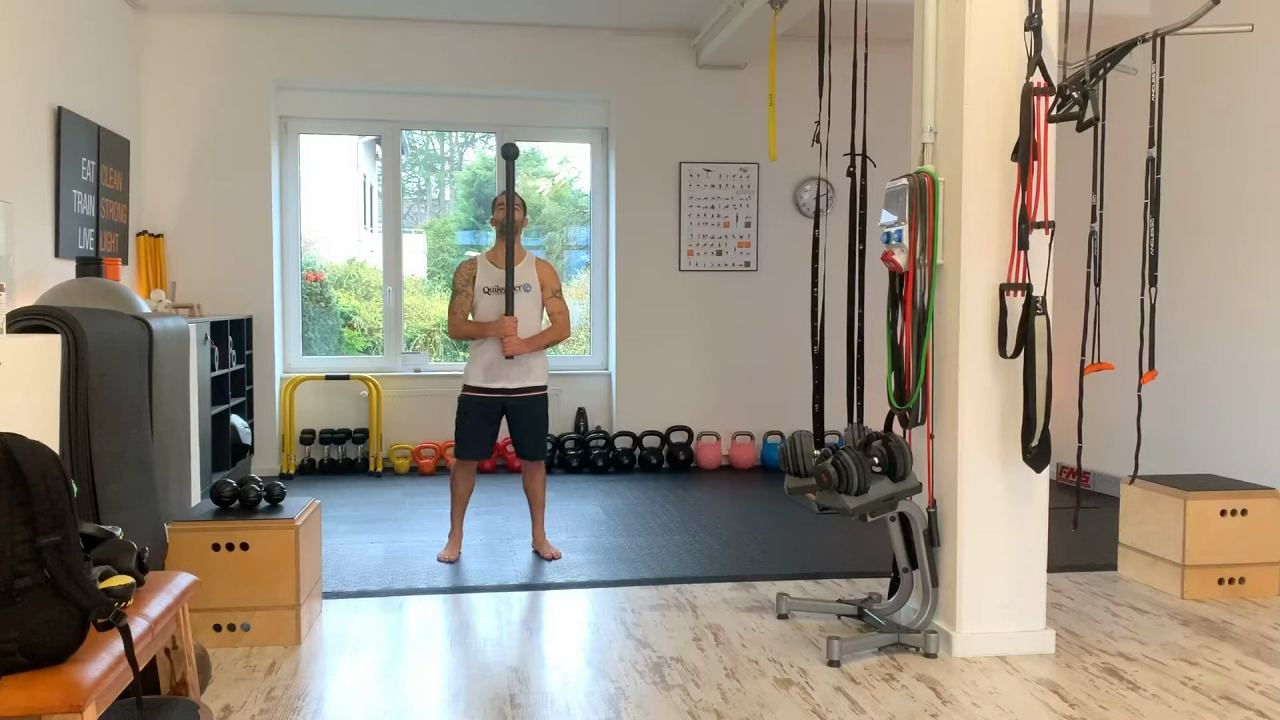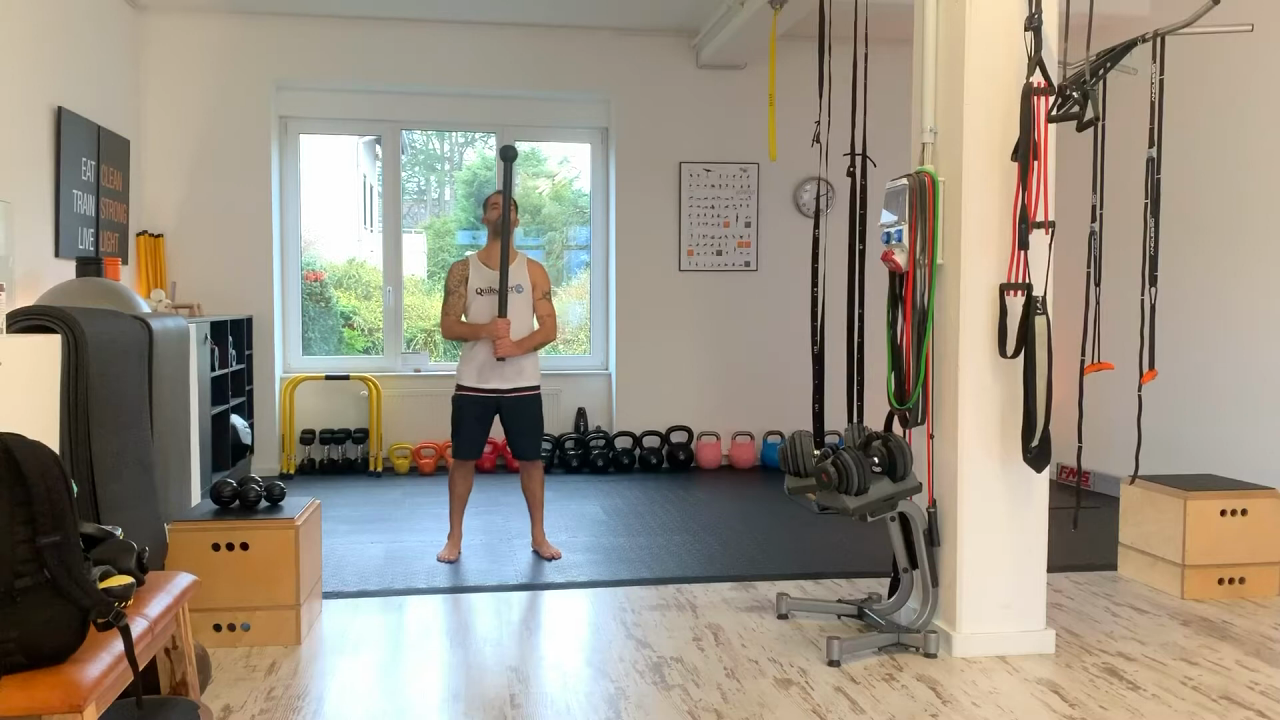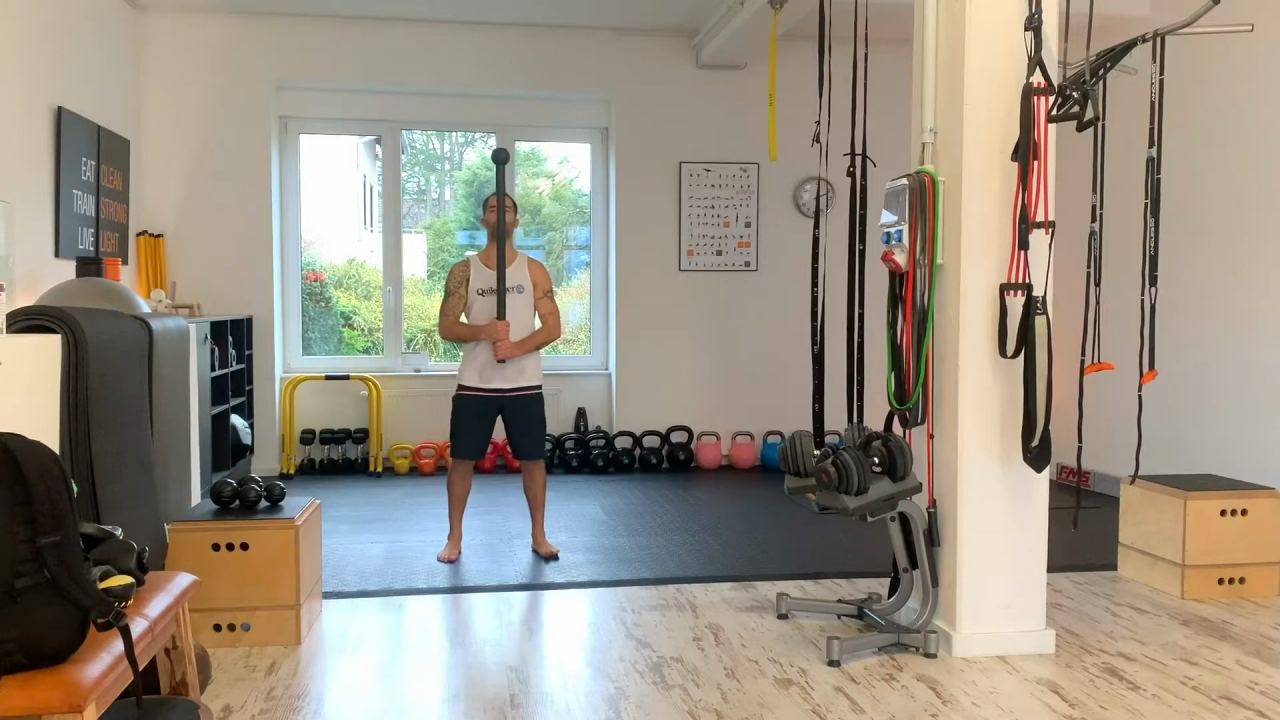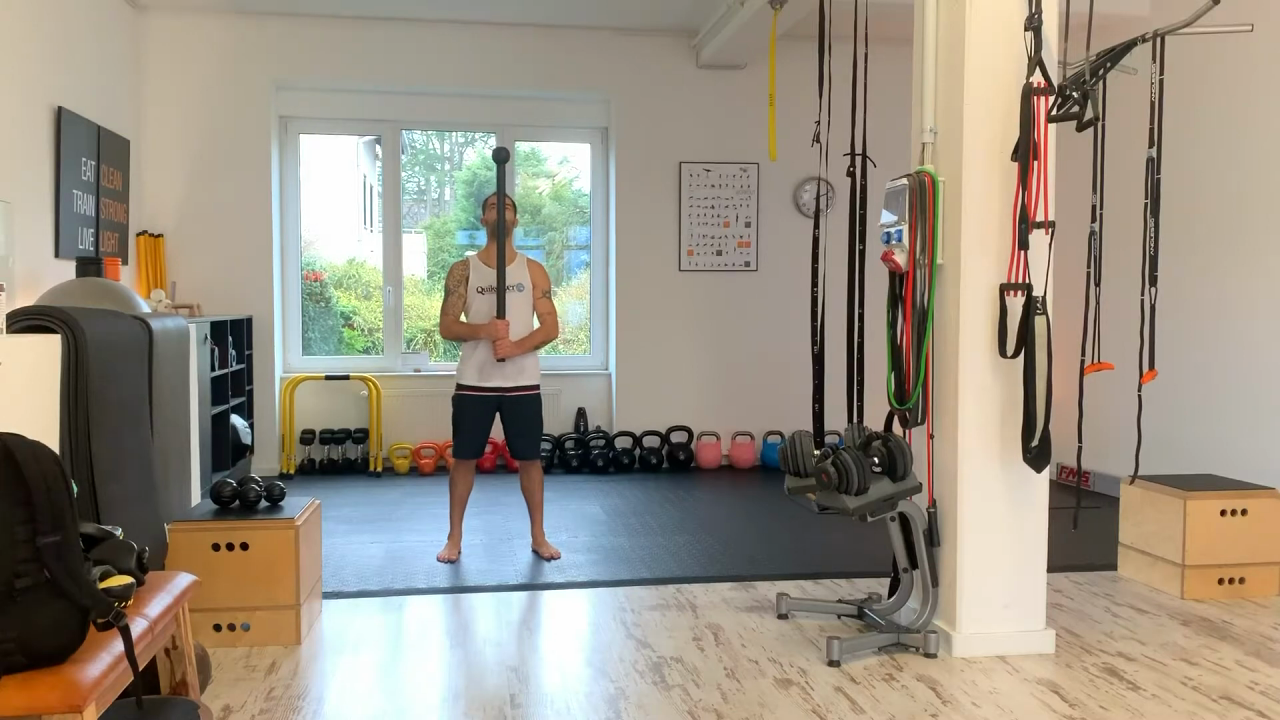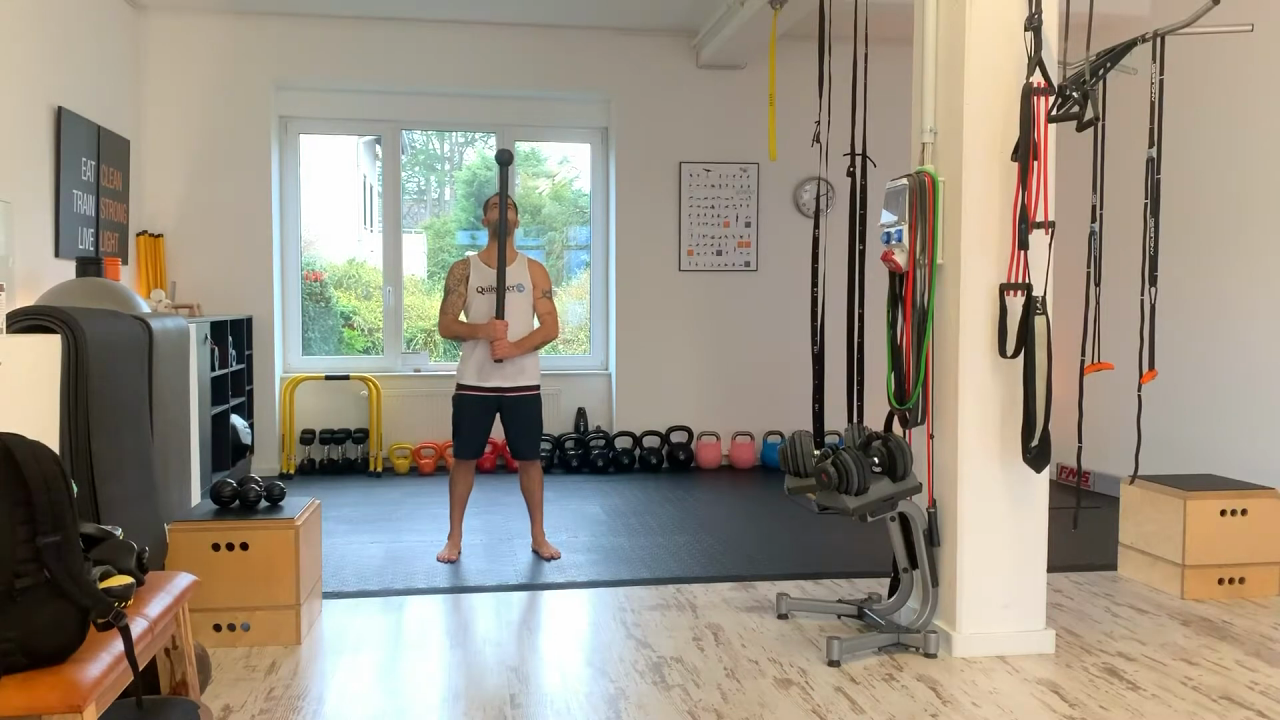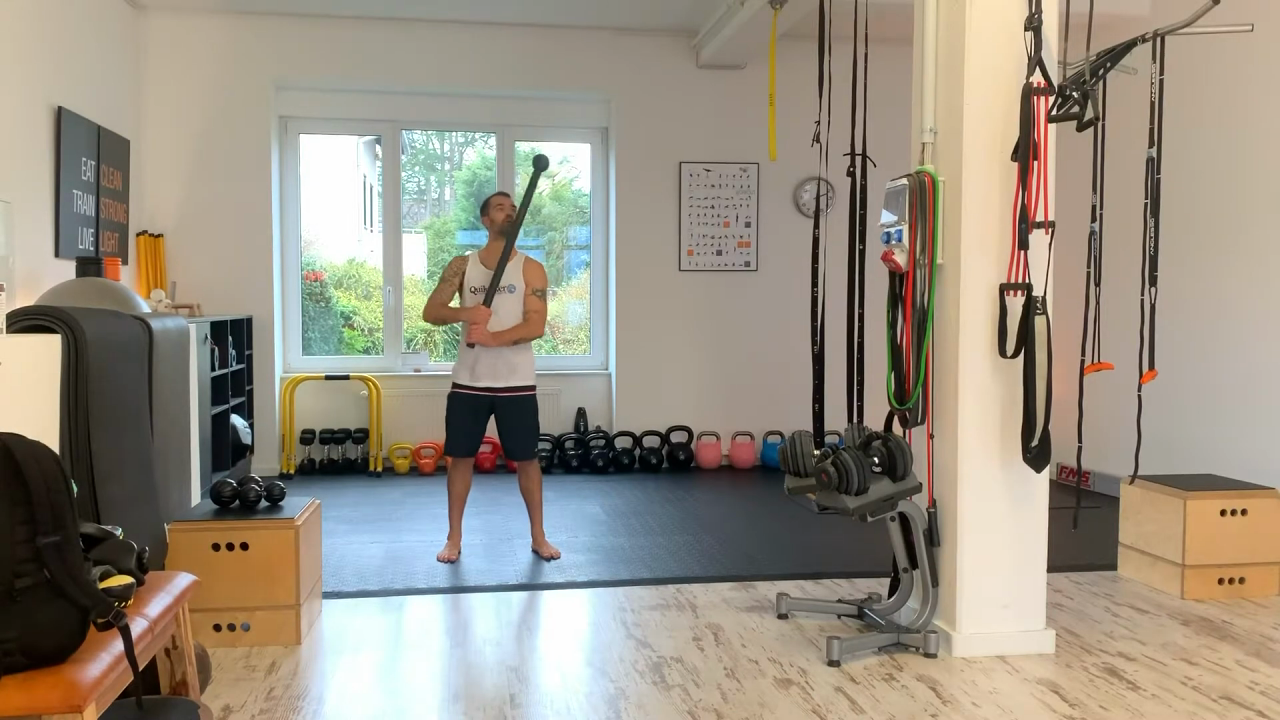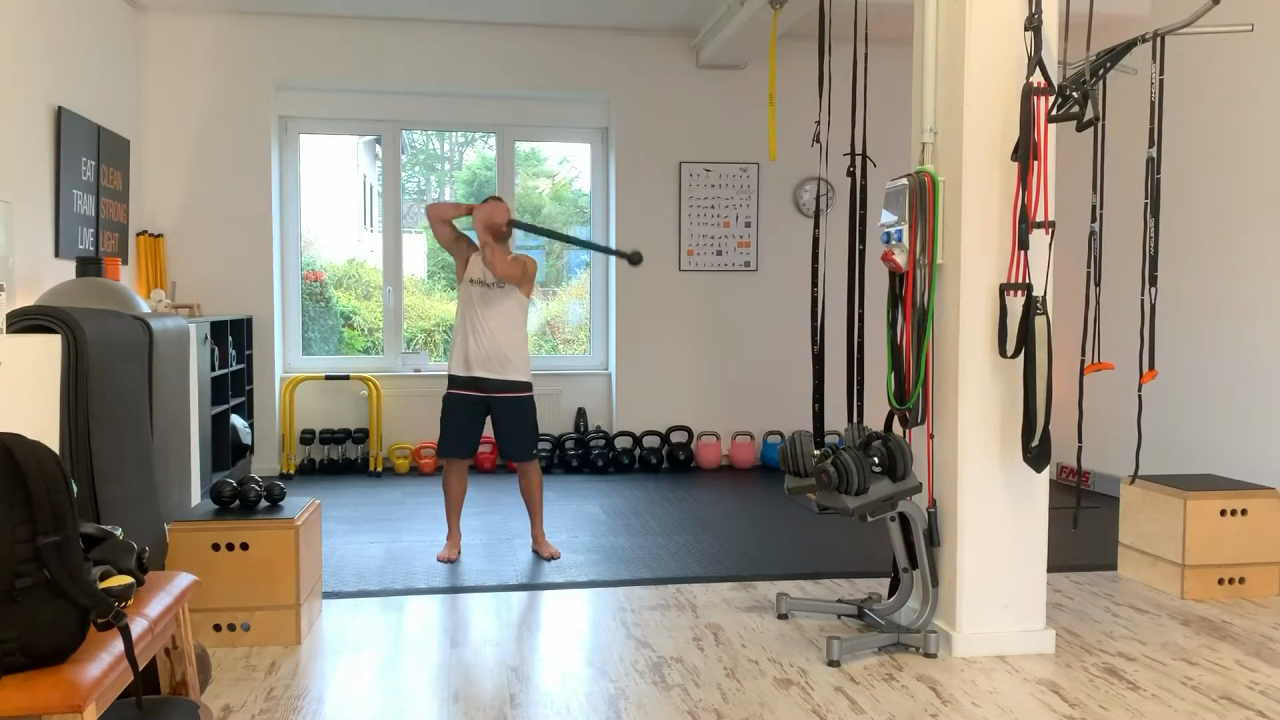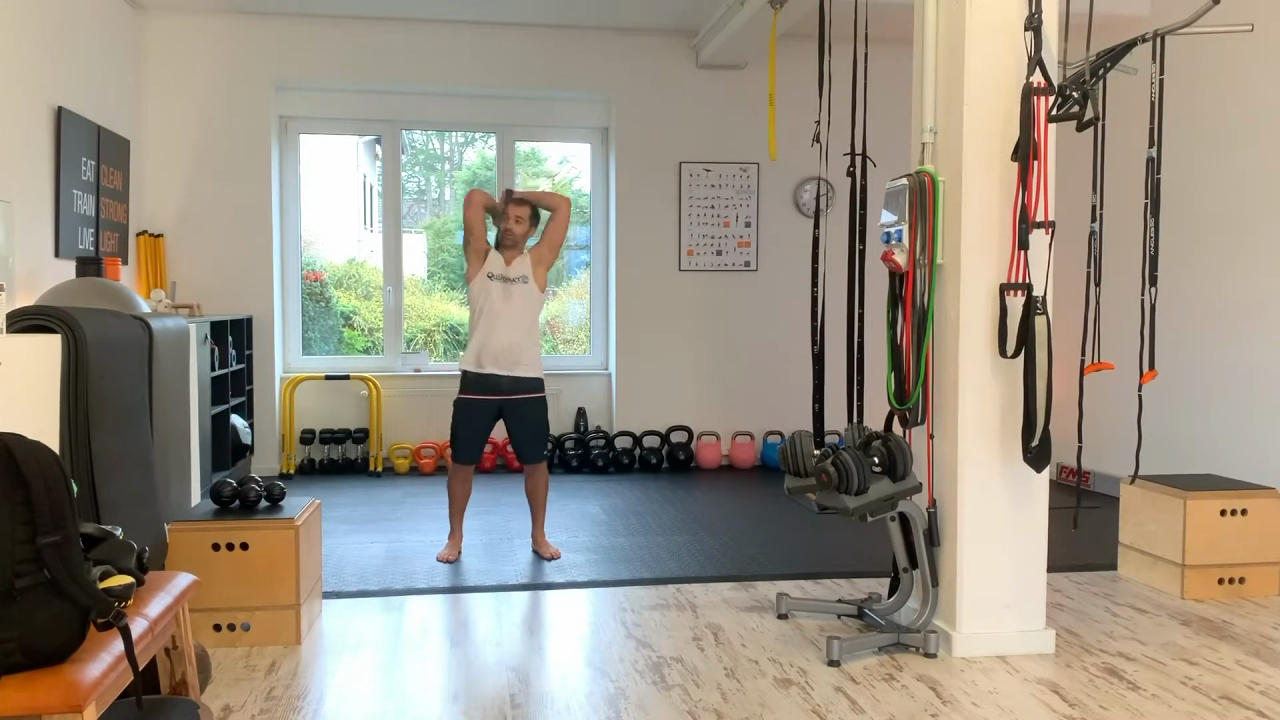
dt=0.4s
person 1, frame 1
left shoulder: (542, 269)
right shoulder: (470, 269)
left elbow: (562, 327)
right elbow: (454, 325)
left wrist: (527, 344)
right wrist: (492, 328)
left hip: (529, 384)
right hip: (481, 383)
left knee: (533, 460)
right knee: (466, 459)
left ankle: (539, 537)
right ankle: (455, 537)
person 1, frame 2
left shoulder: (533, 270)
right shoulder: (462, 270)
left elbow: (549, 328)
right elbow: (448, 326)
left wrist: (518, 346)
right wrist: (484, 330)
left hip: (522, 384)
right hip: (474, 383)
left knee: (531, 459)
right knee: (464, 459)
left ankle: (538, 536)
right ankle: (454, 538)
person 1, frame 3
left shoulder: (534, 270)
right shoulder: (463, 270)
left elbow: (553, 327)
right elbow: (446, 327)
left wrist: (518, 347)
right wrist: (484, 331)
left hip: (524, 384)
right hip: (475, 384)
left knee: (533, 459)
right knee: (462, 460)
left ankle: (539, 536)
right ankle: (454, 538)
person 1, frame 4
left shoulder: (533, 270)
right shoulder: (463, 270)
left elbow: (550, 327)
right elbow: (447, 327)
left wrist: (517, 346)
right wrist: (483, 330)
left hip: (522, 382)
right hip: (474, 382)
left knee: (529, 459)
right knee: (464, 459)
left ankle: (538, 536)
right ankle: (454, 538)
person 1, frame 5
left shoulder: (534, 270)
right shoulder: (463, 269)
left elbow: (550, 327)
right elbow: (446, 325)
left wrist: (514, 348)
right wrist: (481, 330)
left hip: (522, 383)
right hip: (474, 383)
left knee: (529, 459)
right knee: (464, 459)
left ankle: (538, 536)
right ankle: (455, 537)
person 1, frame 6
left shoulder: (531, 269)
right shoulder: (462, 266)
left elbow: (535, 327)
right elbow: (430, 313)
left wrist: (490, 336)
right wrist: (464, 313)
left hip: (517, 383)
right hip: (469, 382)
left knee: (526, 459)
right knee: (461, 457)
left ankle: (538, 536)
right ankle: (454, 537)
person 1, frame 7
left shoulder: (524, 265)
right shoulder: (465, 257)
left elbow: (500, 268)
right elbow: (434, 212)
left wrist: (487, 228)
right wrist: (479, 210)
left hip: (511, 381)
right hip: (465, 379)
left knee: (525, 459)
right knee: (454, 459)
left ankle: (538, 536)
right ankle: (453, 537)
person 1, frame 8
left shoulder: (538, 261)
right shoulder: (480, 256)
left elbow: (564, 206)
right elbow: (472, 198)
left wrist: (522, 195)
right wrist: (499, 204)
left hip: (526, 382)
right hip: (479, 379)
left knee: (535, 461)
right knee: (462, 462)
left ankle: (538, 536)
right ankle: (455, 537)
